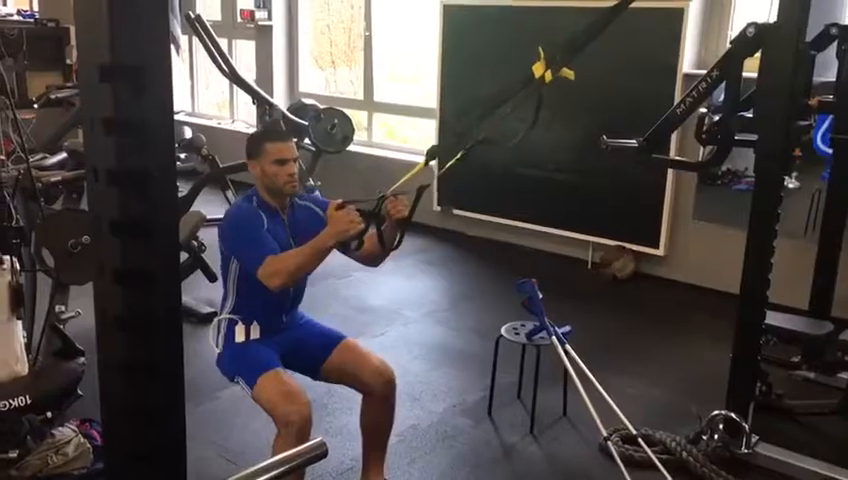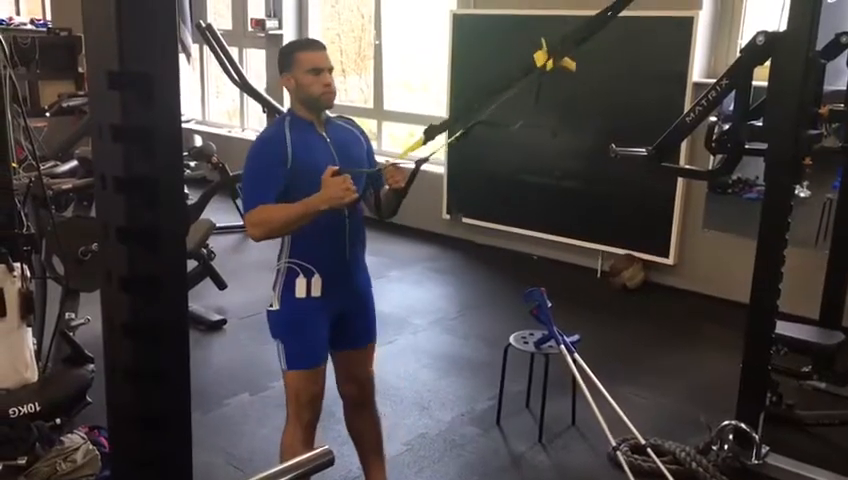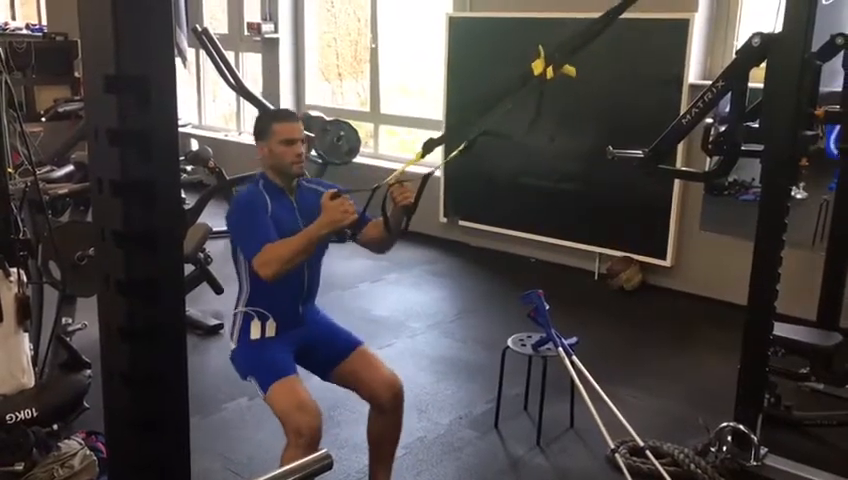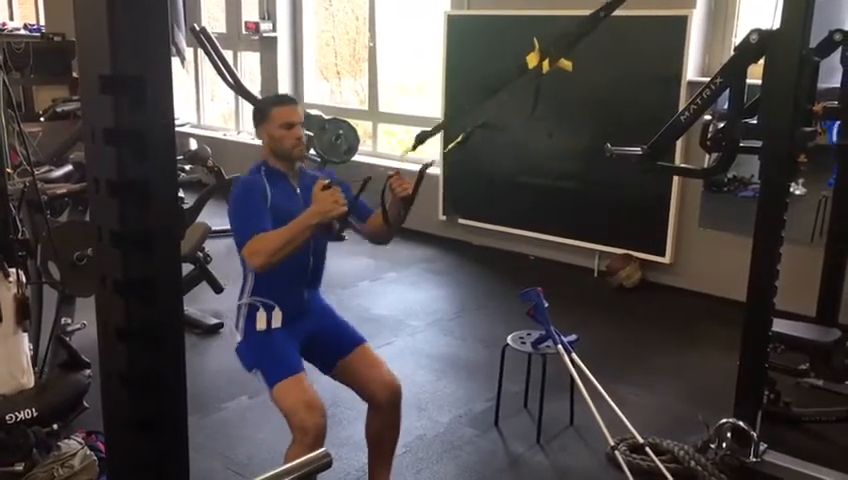
dt=1s
person 1, frame 1
left shoulder: (310, 207)
right shoulder: (242, 218)
left elbow: (368, 256)
right elbow: (275, 276)
left wrist: (392, 226)
right wrist: (331, 235)
left hip: (293, 324)
right hip: (245, 336)
left knee: (381, 379)
right knee: (296, 414)
person 1, frame 2
left shoulder: (352, 134)
right shoulder: (274, 143)
left elbow: (380, 209)
right elbow: (257, 225)
left wrist: (394, 190)
right wrist: (321, 199)
left hip: (354, 282)
right hip: (303, 288)
left knee: (360, 394)
right knee: (304, 412)
person 1, frame 3
left shoulder: (320, 192)
right shoulder: (249, 201)
left elbow: (377, 242)
right elbow: (268, 266)
left wrist: (398, 212)
right wrist: (324, 225)
left hip: (309, 319)
right hip: (260, 331)
left knee: (388, 391)
right knee: (306, 424)
person 1, frame 4
left shoulder: (324, 180)
right shoulder: (250, 190)
left elbow: (377, 233)
right elbow: (256, 257)
left wrist: (397, 203)
right wrist: (313, 215)
left hip: (314, 310)
right hip: (265, 321)
left knee: (386, 392)
right knee: (310, 423)
